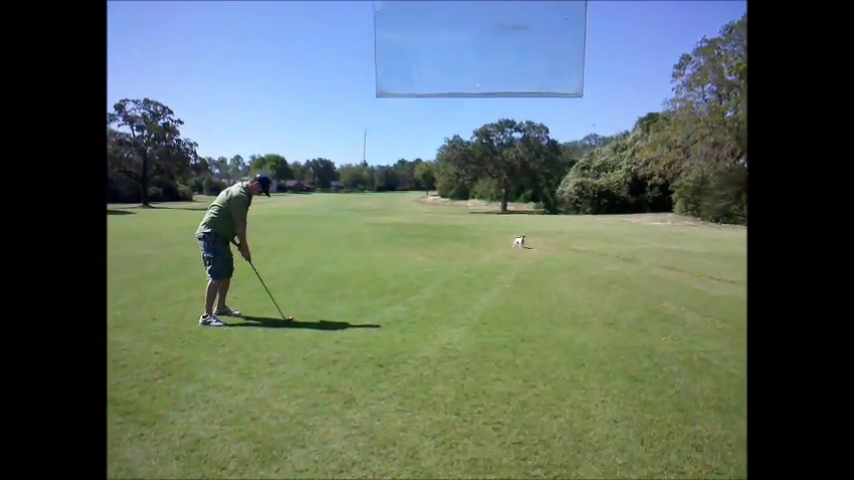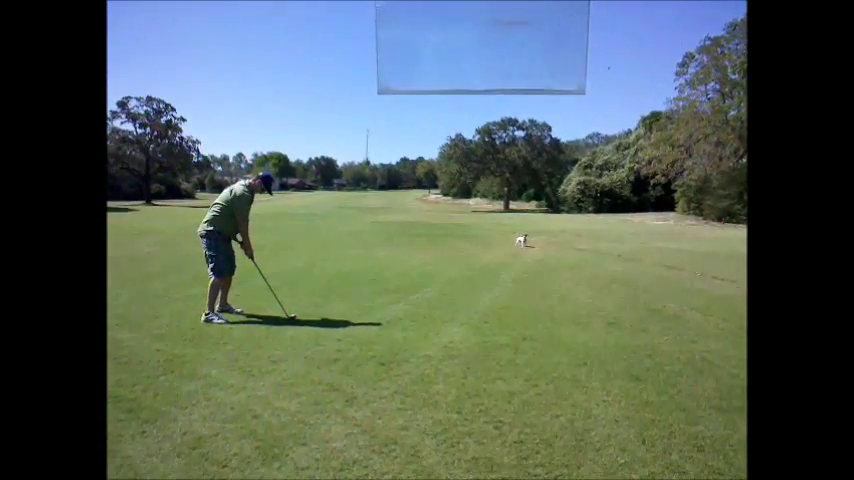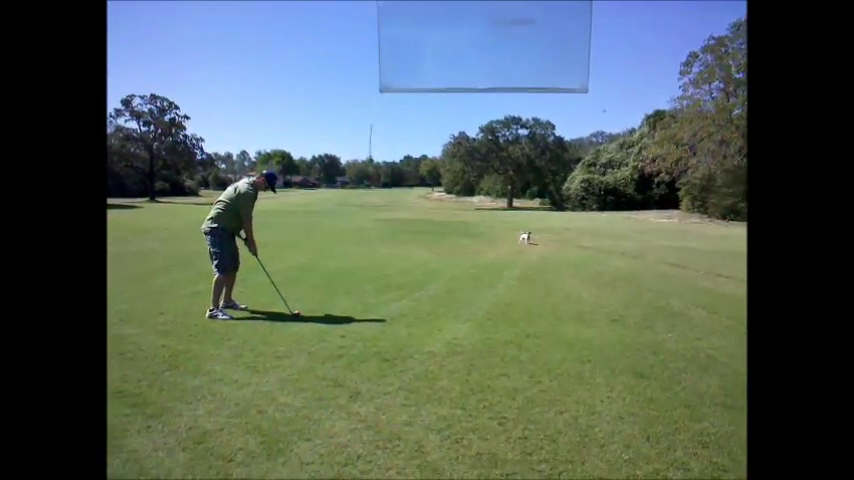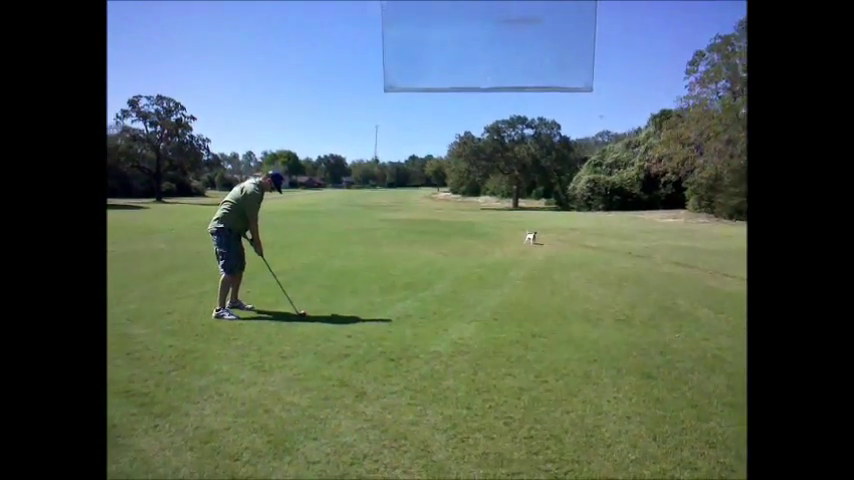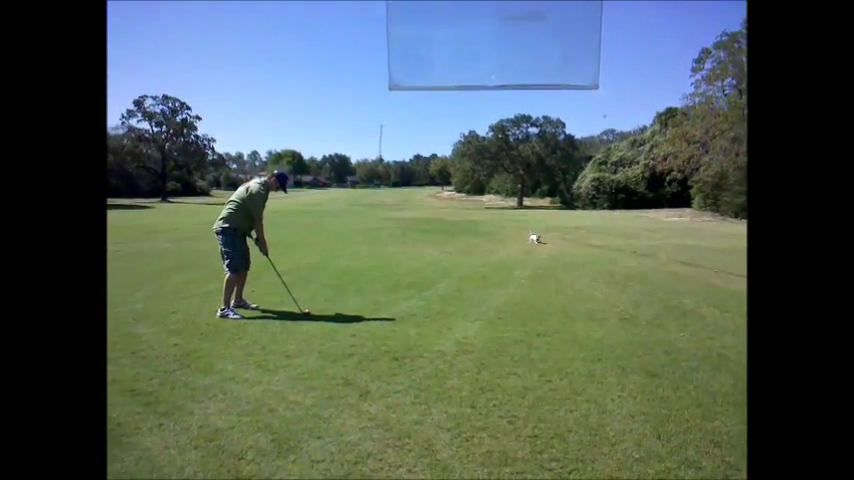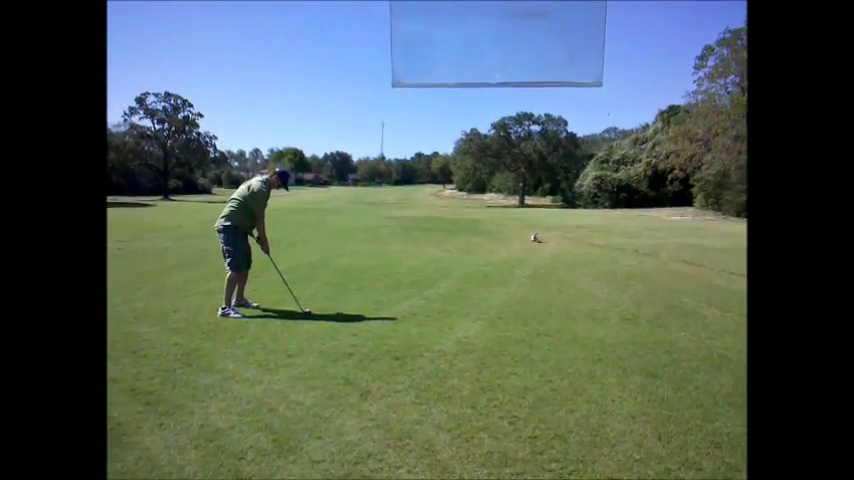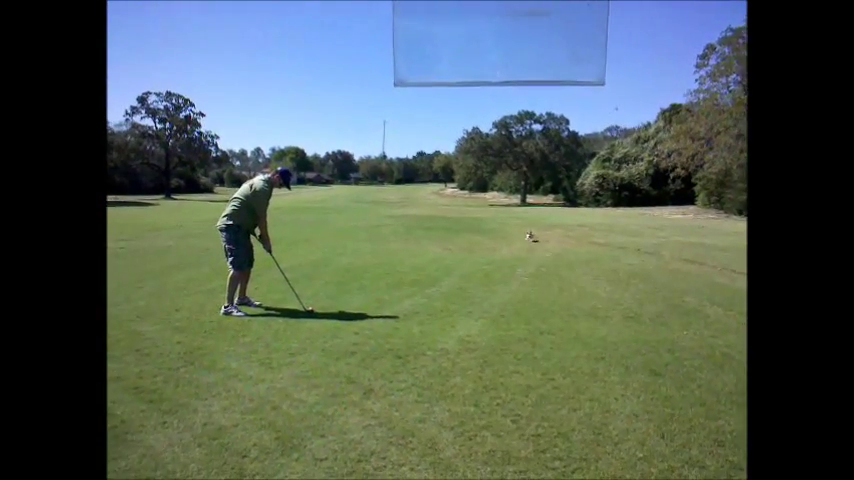
dt=0.1s
person 1, frame 1
left shoulder: (245, 194)
right shoulder: (239, 194)
left elbow: (242, 222)
right elbow: (239, 224)
left wrist: (242, 244)
right wrist: (244, 247)
left hip: (220, 236)
right hip: (210, 235)
left knee: (226, 272)
right knee: (216, 275)
left ankle: (221, 307)
right ankle: (206, 315)
person 1, frame 2
left shoulder: (245, 189)
right shoulder: (242, 193)
left elbow: (242, 221)
right elbow: (242, 223)
left wrist: (244, 242)
right wrist: (247, 245)
left hip: (221, 233)
right hip: (213, 232)
left knee: (229, 270)
right knee: (218, 272)
left ankle: (222, 304)
right ankle: (209, 313)
person 1, frame 3
left shoulder: (248, 187)
right shoulder: (246, 191)
left elbow: (245, 218)
right elbow: (246, 220)
left wrist: (248, 238)
right wrist: (251, 242)
left hip: (225, 230)
right hip: (217, 229)
left knee: (233, 267)
right knee: (223, 269)
left ankle: (227, 301)
right ankle: (213, 309)
person 1, frame 4
left shoulder: (253, 186)
right shoulder: (253, 191)
left elbow: (251, 219)
right elbow: (252, 221)
left wrist: (254, 239)
right wrist: (257, 242)
left hip: (231, 230)
right hip: (223, 229)
left knee: (239, 267)
right knee: (229, 269)
left ankle: (233, 301)
right ankle: (220, 309)
person 1, frame 5
left shoulder: (258, 185)
right shoulder: (258, 191)
left elbow: (255, 218)
right elbow: (258, 220)
left wrist: (258, 238)
right wrist: (262, 242)
left hip: (236, 229)
right hip: (228, 229)
left knee: (243, 266)
right knee: (234, 269)
left ankle: (238, 300)
right ankle: (224, 308)
person 1, frame 6
left shoulder: (259, 183)
right shoulder: (260, 188)
left elbow: (257, 216)
right elbow: (259, 218)
left wrist: (260, 236)
right wrist: (264, 240)
left hip: (237, 228)
right hip: (230, 227)
left knee: (245, 265)
right knee: (235, 267)
left ankle: (239, 299)
right ankle: (225, 307)
person 1, frame 7
left shoulder: (261, 182)
right shoulder: (262, 187)
left elbow: (259, 215)
right elbow: (262, 217)
left wrist: (262, 235)
right wrist: (266, 239)
left hip: (240, 226)
right hip: (232, 226)
left knee: (247, 263)
right knee: (238, 266)
left ankle: (242, 297)
right ankle: (228, 306)
